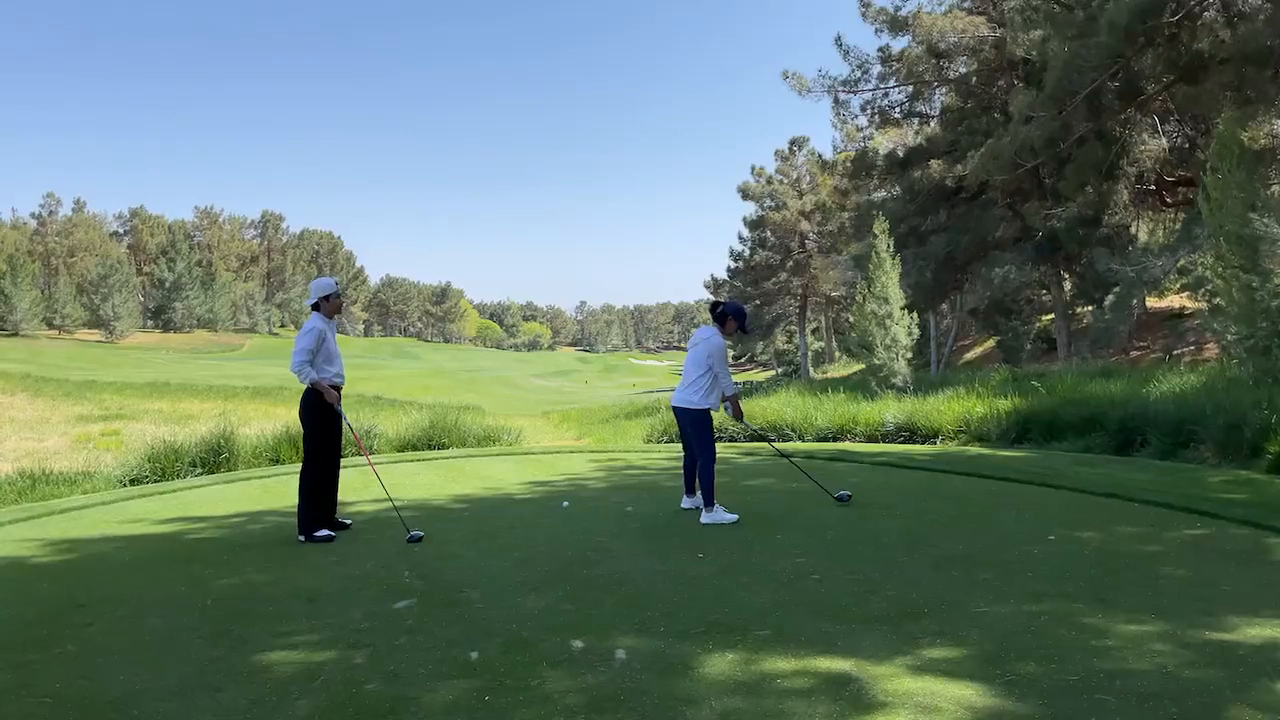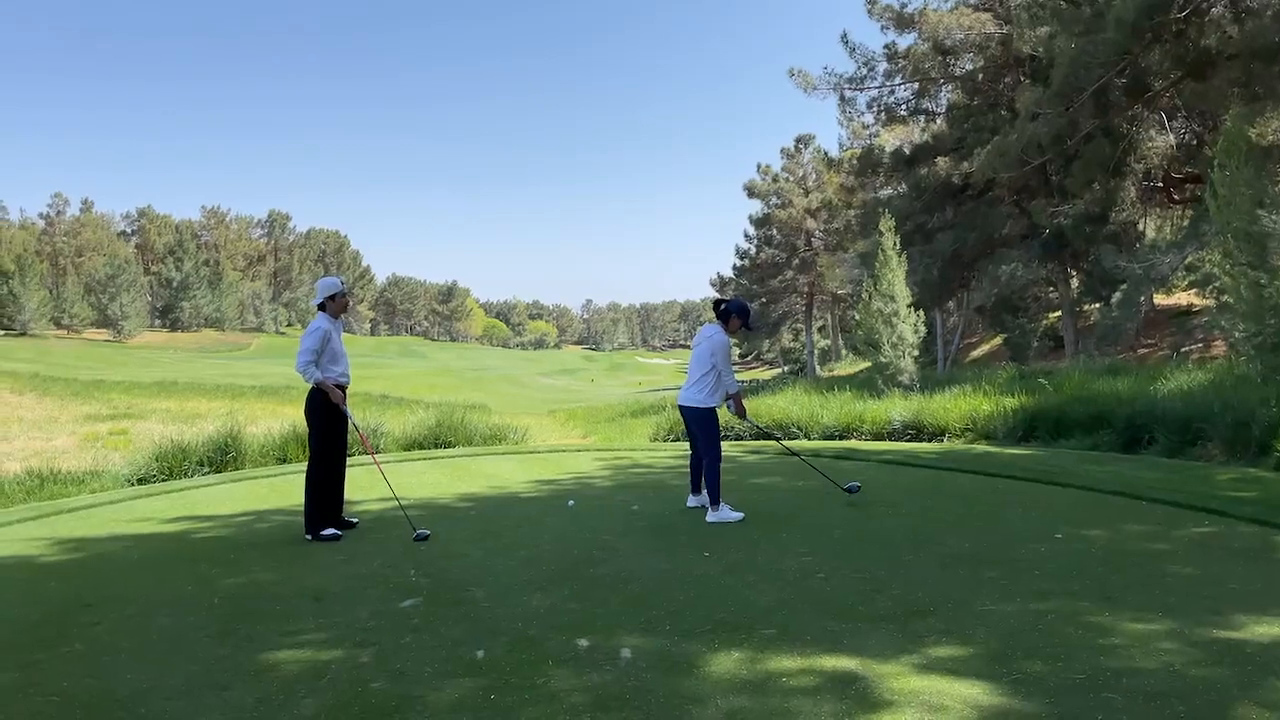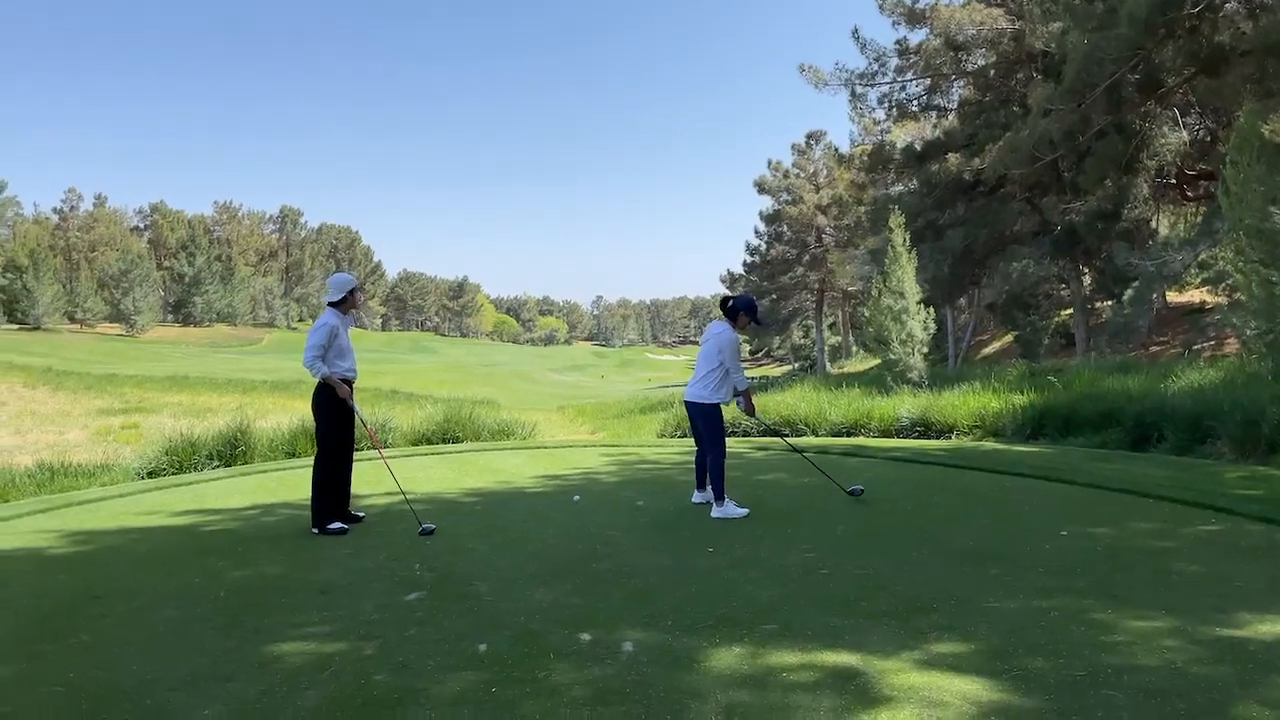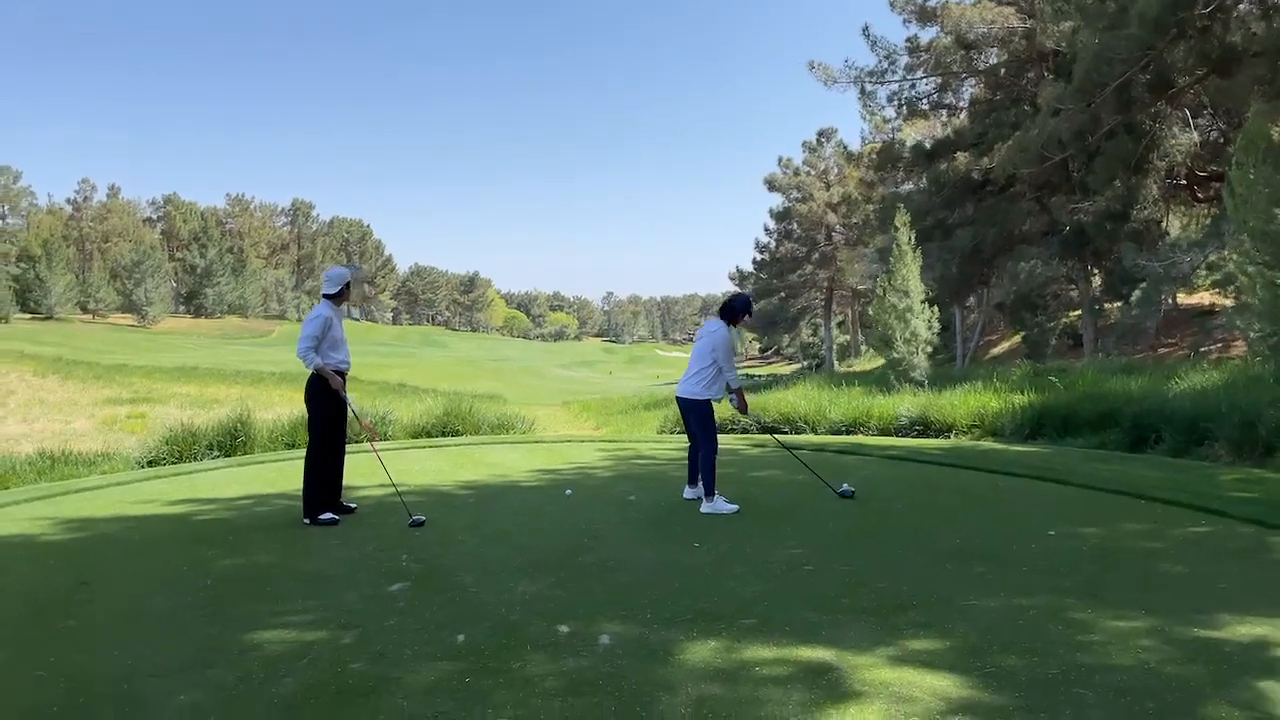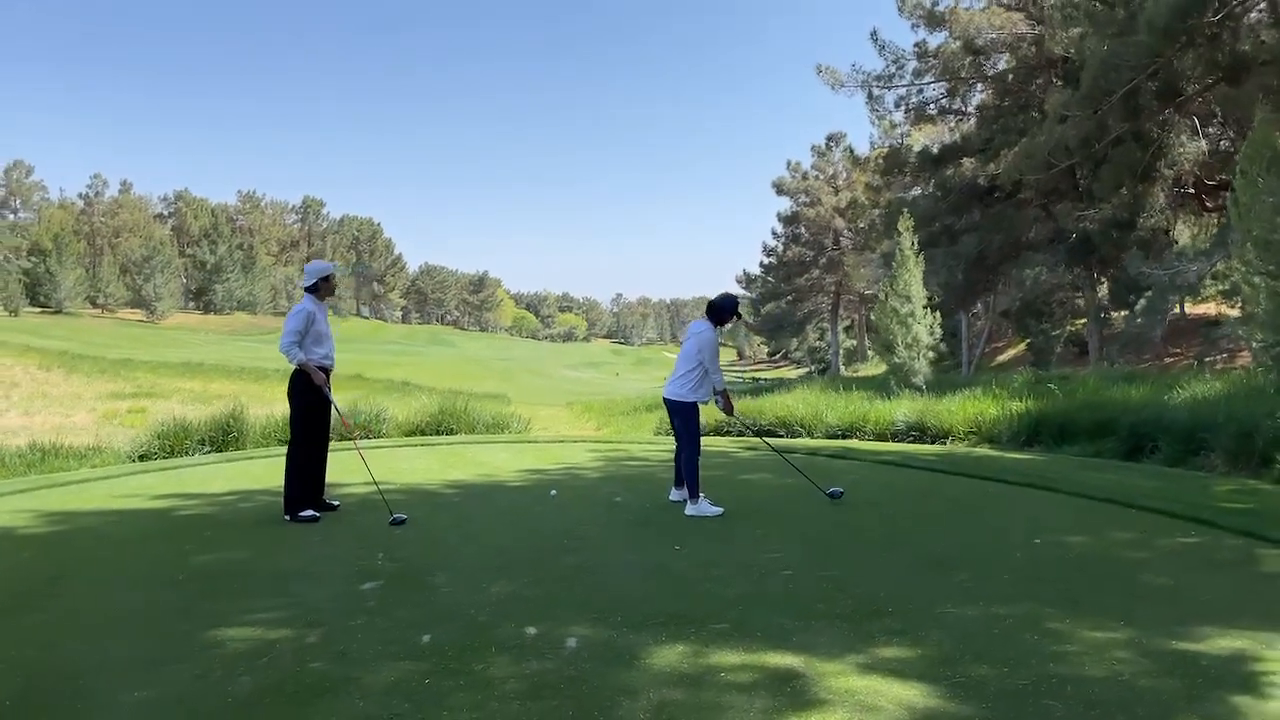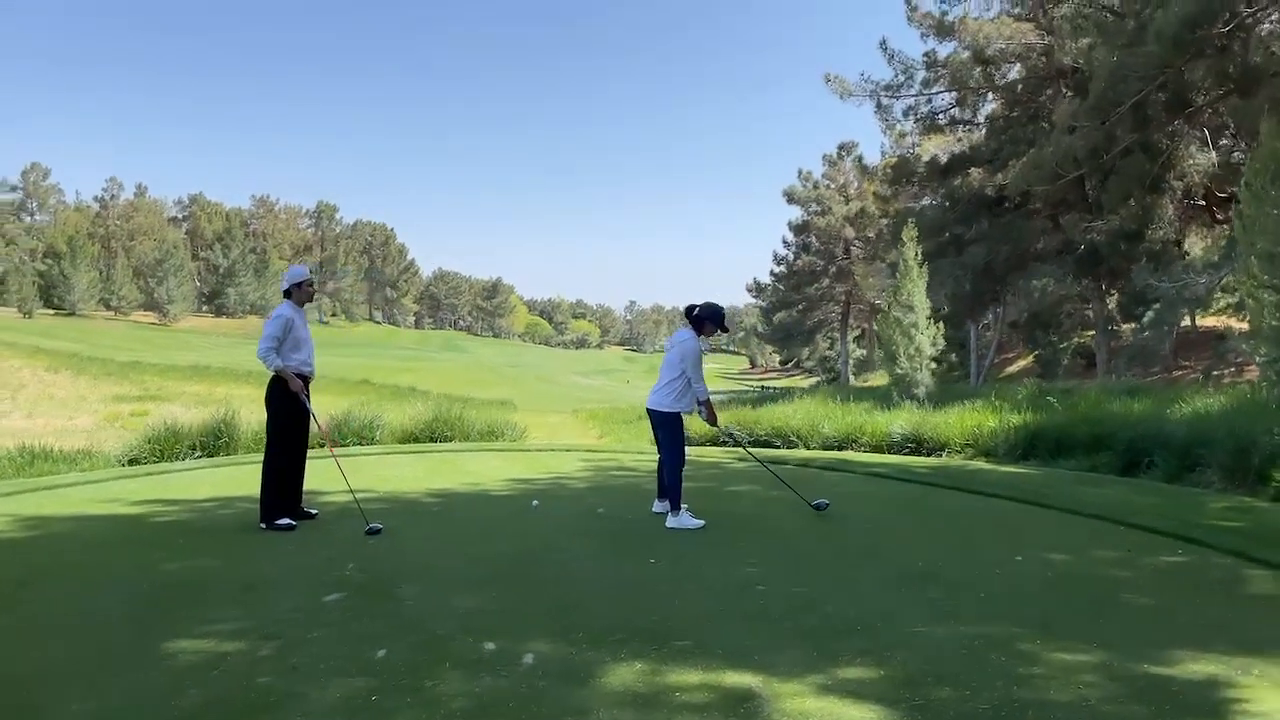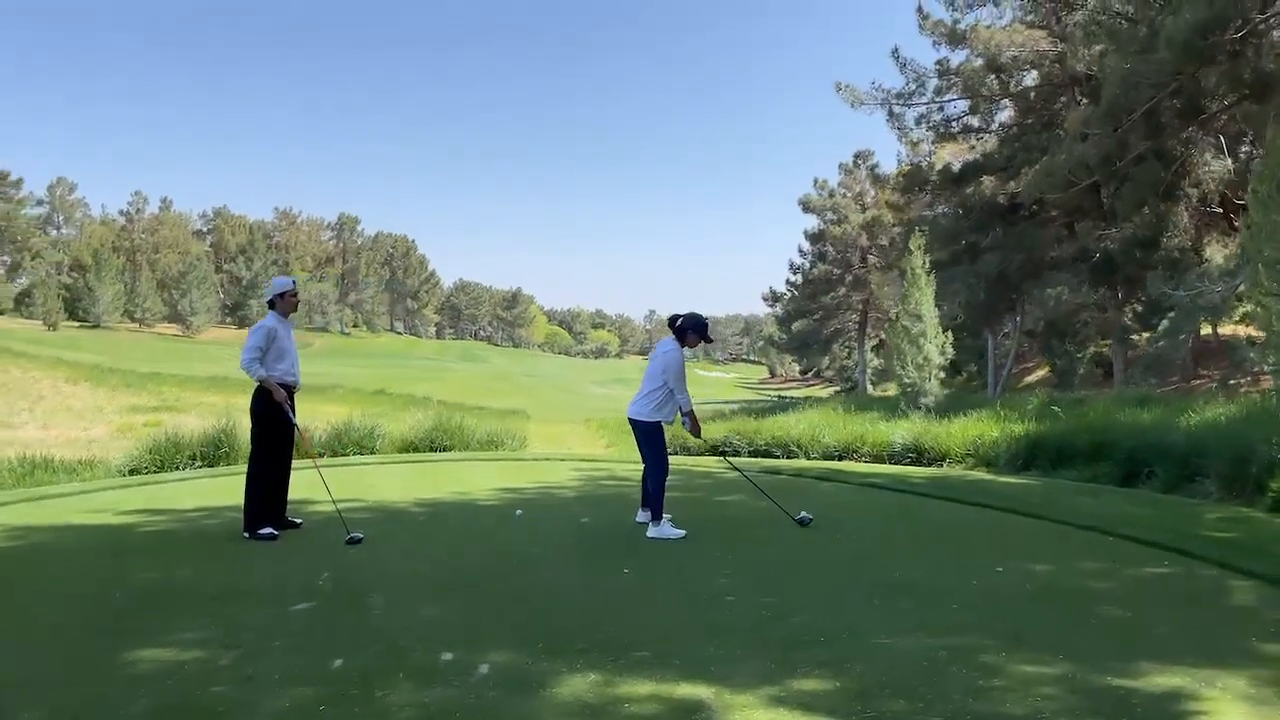
dt=0.4s
person 1, frame 1
left shoulder: (328, 326)
right shoulder: (314, 328)
right elbow: (299, 365)
right wrist: (325, 389)
left hip: (329, 399)
right hip: (318, 400)
left knee: (331, 460)
right knee: (315, 461)
left ankle: (326, 517)
right ankle: (308, 526)
person 1, frame 2
left shoulder: (334, 326)
right shoulder: (320, 328)
right elbow: (304, 365)
right wrist: (331, 390)
left hip: (335, 399)
right hip: (323, 400)
left knee: (337, 459)
right knee: (321, 461)
left ankle: (333, 516)
right ankle: (315, 525)
person 1, frame 3
left shoulder: (342, 321)
right shoulder: (327, 323)
right elbow: (311, 360)
right wrist: (338, 385)
left hip: (342, 393)
right hip: (331, 394)
left knee: (343, 453)
right knee: (328, 455)
left ankle: (339, 509)
right ankle: (322, 519)
person 1, frame 4
left shoulder: (334, 314)
right shoulder: (321, 315)
right elbow: (305, 351)
right wrist: (330, 376)
left hip: (335, 385)
right hip: (323, 386)
left knee: (336, 445)
right knee: (320, 446)
left ankle: (331, 500)
right ankle: (313, 509)
person 1, frame 5
left shoulder: (320, 309)
right shoulder: (304, 310)
right elbow: (288, 345)
right wrist: (313, 371)
left hip: (320, 381)
right hip: (307, 381)
left knee: (319, 441)
right knee: (302, 442)
left ankle: (314, 498)
right ankle: (294, 506)
person 1, frame 6
left shoulder: (299, 316)
right shoulder: (283, 316)
right elbow: (265, 352)
right wrist: (290, 378)
left hip: (300, 387)
right hip: (285, 388)
left knee: (297, 449)
right knee: (279, 450)
left ankle: (292, 506)
right ankle: (271, 514)
person 1, frame 7
left shoulder: (286, 327)
right shoulder: (267, 327)
right elbow: (248, 362)
right wrist: (274, 388)
left hip: (285, 397)
right hip: (269, 397)
left knee: (282, 459)
right knee: (263, 459)
left ankle: (276, 515)
right ankle: (254, 523)
person 2, frame 1
left shoulder: (703, 334)
right shoulder: (716, 341)
right elbow: (724, 376)
left wrist: (726, 398)
right wrist: (735, 406)
left hip: (682, 402)
right hip: (695, 406)
left knee: (692, 452)
right knee: (707, 456)
left ankle: (690, 497)
right ankle: (709, 511)
person 2, frame 2
left shoulder: (708, 332)
right shoulder: (719, 339)
right elbow: (726, 374)
left wrist: (730, 396)
right wrist: (738, 403)
left hip: (688, 401)
right hip: (700, 405)
left knee: (699, 451)
right knee: (712, 455)
left ankle: (696, 496)
right ankle: (715, 509)
person 2, frame 3
left shoulder: (716, 328)
right shoulder: (728, 335)
right elbow: (735, 371)
left wrist: (738, 393)
right wrist: (748, 400)
left hip: (694, 397)
right hip: (705, 400)
left knee: (705, 447)
right knee: (717, 451)
left ankle: (701, 491)
right ankle: (720, 505)
person 2, frame 4
left shoulder: (711, 325)
right shoulder: (722, 334)
right elbow: (729, 370)
left wrist: (731, 390)
right wrist: (740, 398)
left hip: (686, 393)
right hip: (697, 397)
left knee: (697, 443)
right knee: (708, 447)
left ankle: (692, 487)
right ankle: (709, 501)
person 2, frame 5
left shoulder: (697, 325)
right shoulder: (708, 335)
right elbow: (714, 371)
left wrist: (718, 393)
right wrist: (726, 399)
left hip: (674, 394)
right hip: (684, 398)
left knee: (684, 445)
right knee: (691, 449)
left ankle: (679, 490)
right ankle: (694, 503)
person 2, frame 6
left shoulder: (681, 335)
right shoulder: (691, 344)
right elbow: (696, 381)
left wrist: (700, 404)
right wrist: (709, 410)
left hip: (658, 405)
right hip: (667, 408)
left knee: (667, 456)
right knee: (675, 460)
left ankle: (662, 501)
right ankle: (675, 515)
person 2, frame 7
left shoulder: (666, 345)
right shoulder: (674, 355)
right elbow: (680, 392)
left wrist: (685, 416)
right wrist: (693, 422)
left hip: (641, 414)
right hip: (647, 418)
left knee: (652, 465)
right knee: (659, 468)
left ankle: (645, 511)
right ankle: (656, 524)
